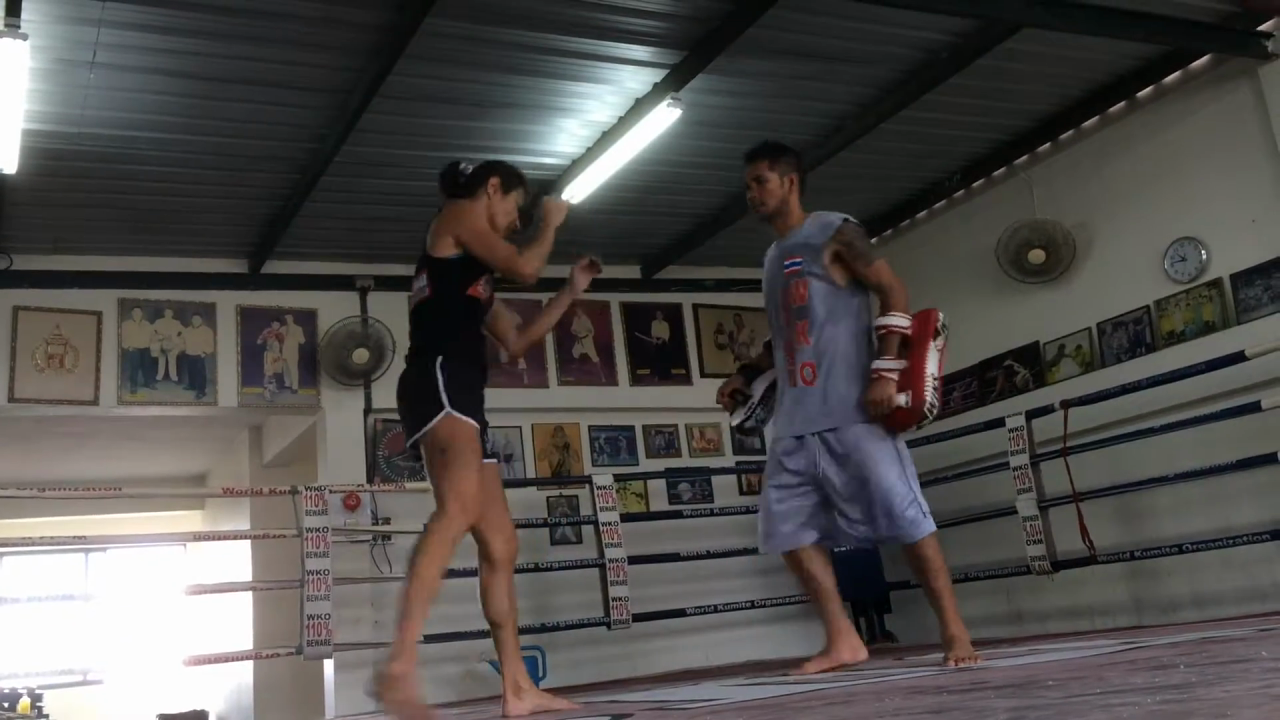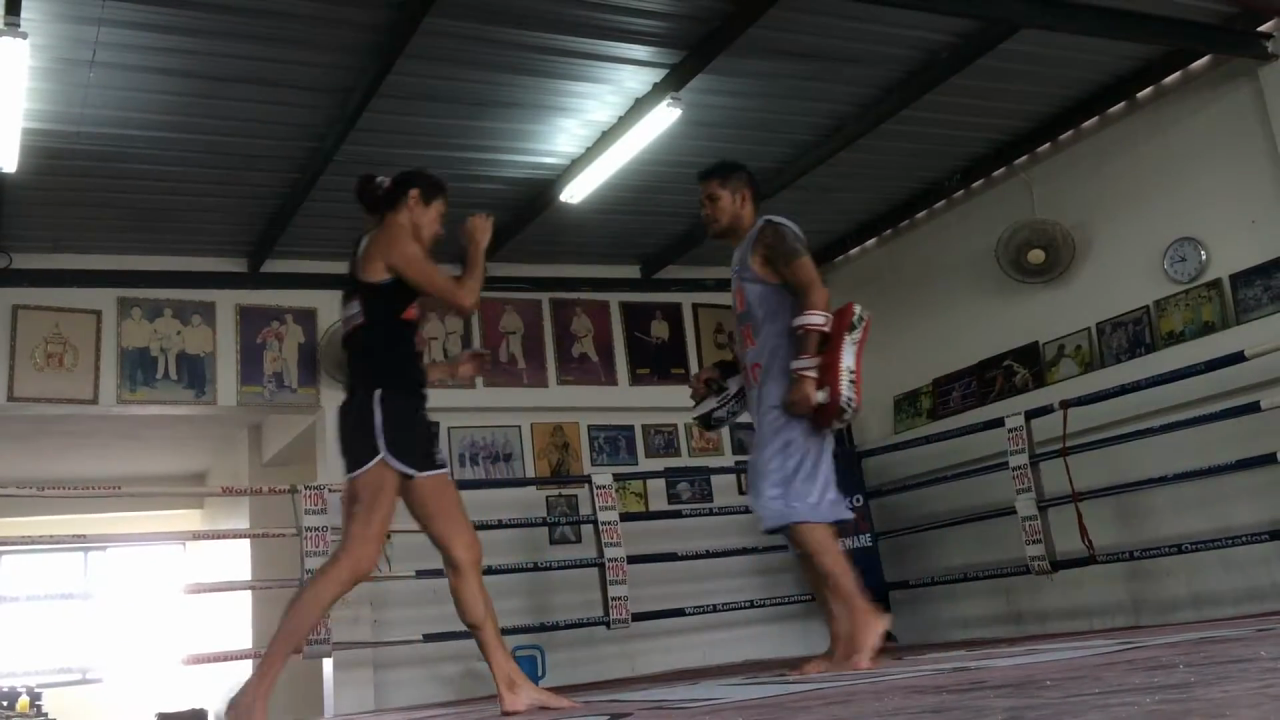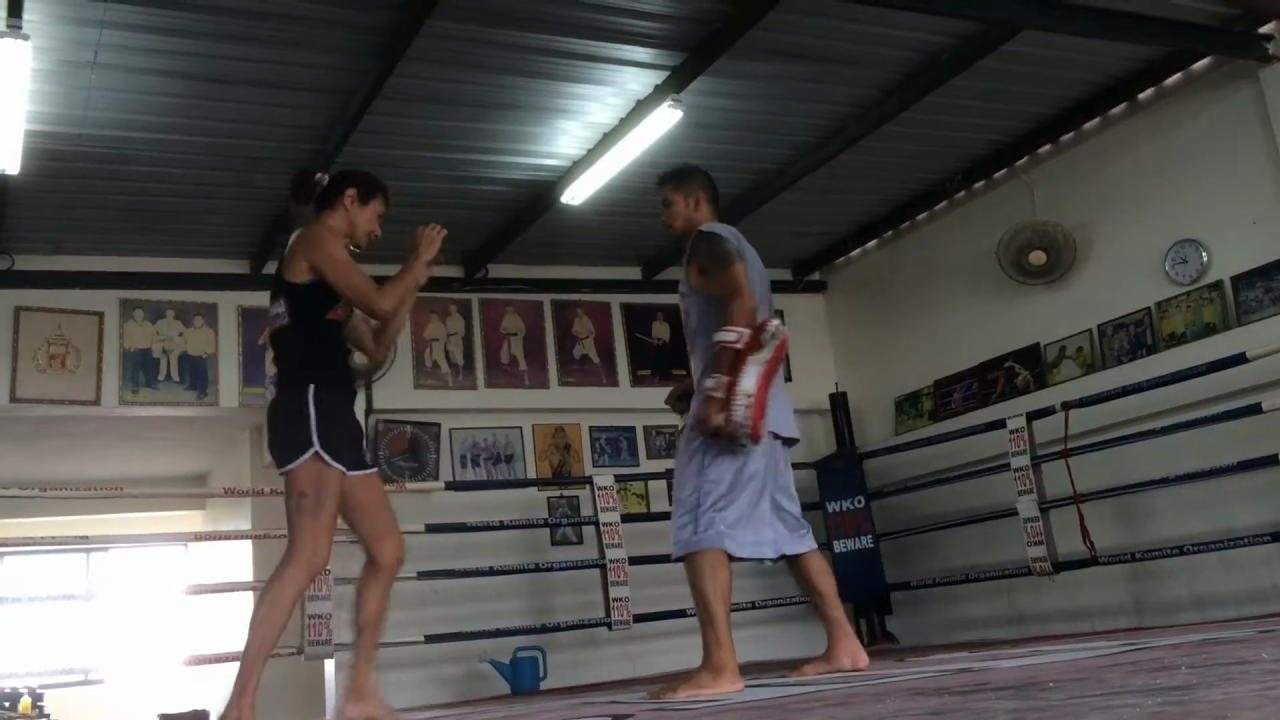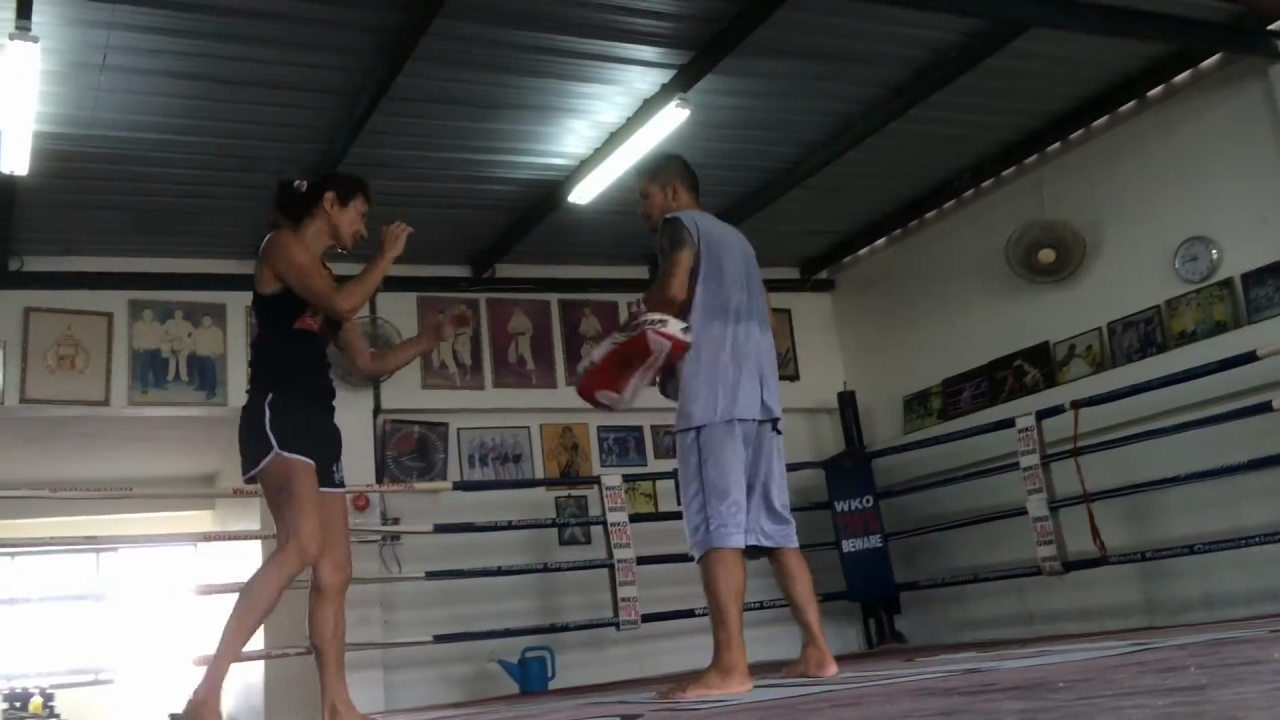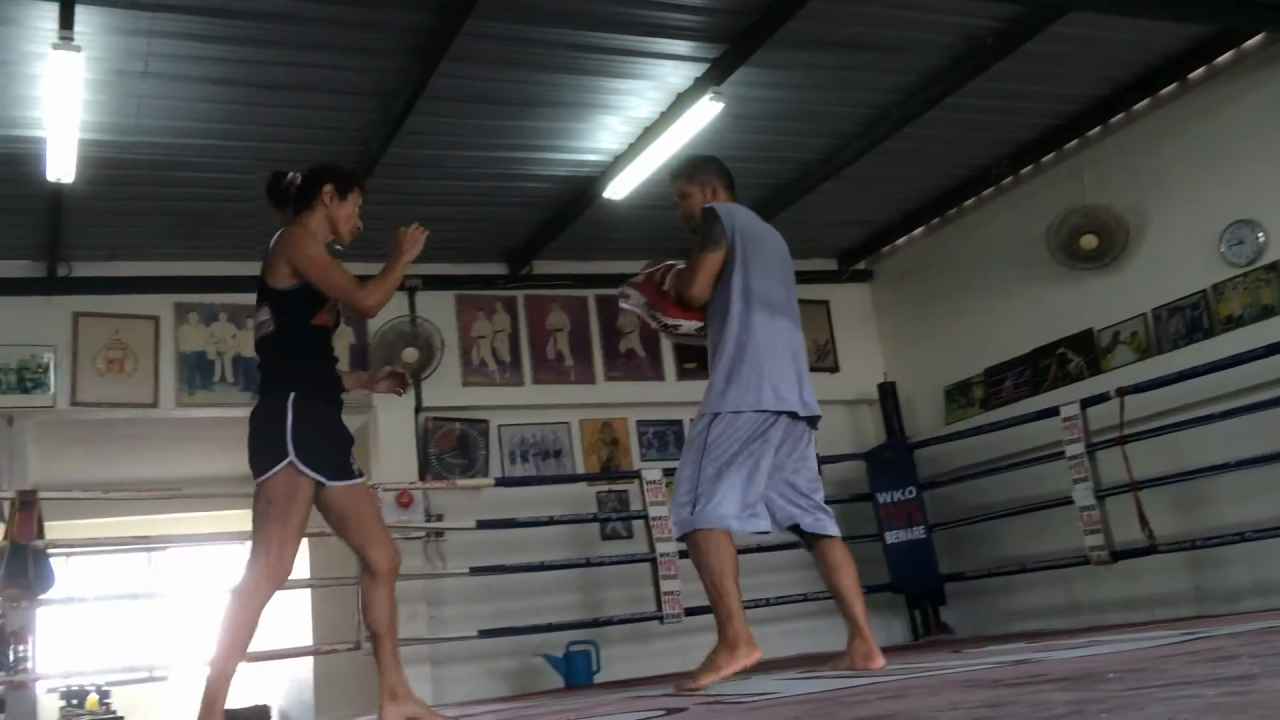
dt=0.3s
person 1, frame 1
left shoulder: (476, 262)
right shoulder: (459, 214)
left elbow: (516, 339)
right elbow: (528, 267)
left wrist: (571, 293)
right wrist: (549, 225)
left hip: (458, 390)
right hip: (437, 383)
left knee: (499, 547)
right knee: (463, 507)
right ankle: (400, 665)
person 1, frame 2
left shoulder: (384, 274)
right shoulder: (388, 239)
right elbow: (462, 298)
left wrist: (454, 367)
right wrist: (477, 244)
left hip: (402, 418)
right hip: (381, 412)
left knee: (464, 552)
right knee: (359, 557)
person 1, frame 3
left shoulder: (332, 282)
right shoulder: (314, 241)
left elbow: (375, 344)
right elbow: (380, 304)
left wrist: (411, 279)
right wrist: (419, 258)
left hip: (334, 417)
right hip: (308, 410)
left knee: (387, 549)
right knee: (309, 555)
person 1, frame 4
left shoulder: (322, 279)
right shoulder: (282, 246)
left elbow: (369, 362)
right elbow: (340, 304)
left wrist: (431, 338)
right wrist: (385, 256)
left hip: (316, 425)
right hip: (278, 414)
left knee: (335, 572)
right knee: (302, 547)
person 1, frame 5
left shoulder: (305, 270)
right shoulder: (297, 240)
right elbow: (365, 301)
left wrist: (363, 380)
right wrist: (404, 256)
left hip: (317, 425)
right hip: (291, 420)
left knee: (381, 557)
right knee: (270, 566)
person 2, frame 1
left shoulder: (835, 232)
right shoulder: (774, 254)
left elbow: (893, 294)
left wrist: (883, 373)
right wrist: (746, 375)
left hip: (850, 407)
right hip: (796, 417)
left knee: (904, 514)
right knee: (788, 528)
left ankle: (954, 633)
right ankle: (843, 639)
person 2, frame 2
left shoulder: (772, 233)
right shoulder: (747, 257)
left elbow: (815, 294)
left wrist: (806, 374)
right wrist: (718, 373)
left hip: (792, 399)
right hip: (771, 404)
left knee: (782, 501)
right knee: (795, 510)
left ankle: (860, 610)
right ankle: (848, 642)
person 2, frame 3
left shoulder: (710, 240)
right shoulder: (731, 249)
left elbow: (742, 306)
left wrist: (714, 390)
right wrist: (692, 383)
left hip: (731, 411)
right hip: (763, 412)
left knee: (702, 527)
right knee: (786, 529)
left ankle: (719, 665)
right ankle: (843, 643)
person 2, frame 4
left shoulder: (678, 226)
right shoulder: (735, 238)
left elbow: (674, 292)
left wrist: (647, 305)
left hip: (712, 398)
right hip: (758, 397)
left knee: (716, 525)
right knee: (772, 525)
left ankle: (729, 665)
right ankle: (817, 651)
person 2, frame 5
left shoulder: (719, 218)
right shoulder: (769, 236)
left elbow: (697, 291)
left wrist: (674, 279)
right wrist: (688, 310)
left hip: (743, 389)
right hip: (790, 391)
left knee: (704, 509)
right knee: (812, 515)
left ankle: (734, 637)
right ankle: (864, 643)
